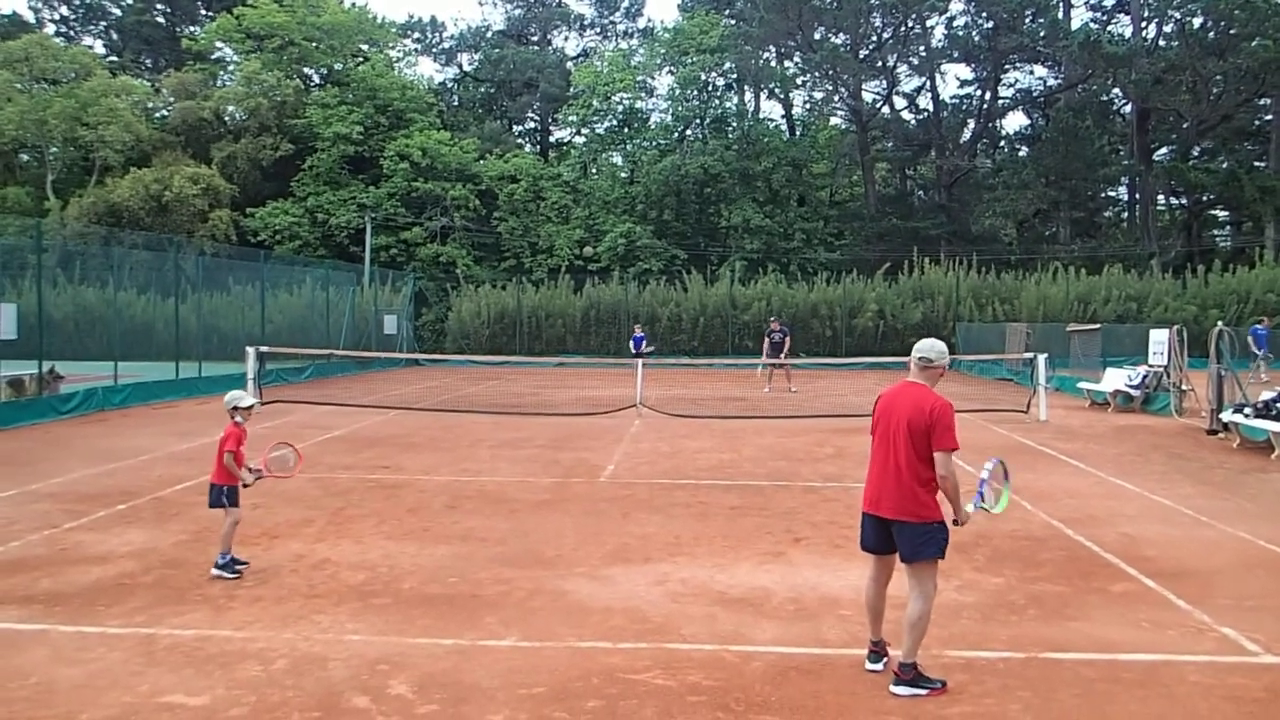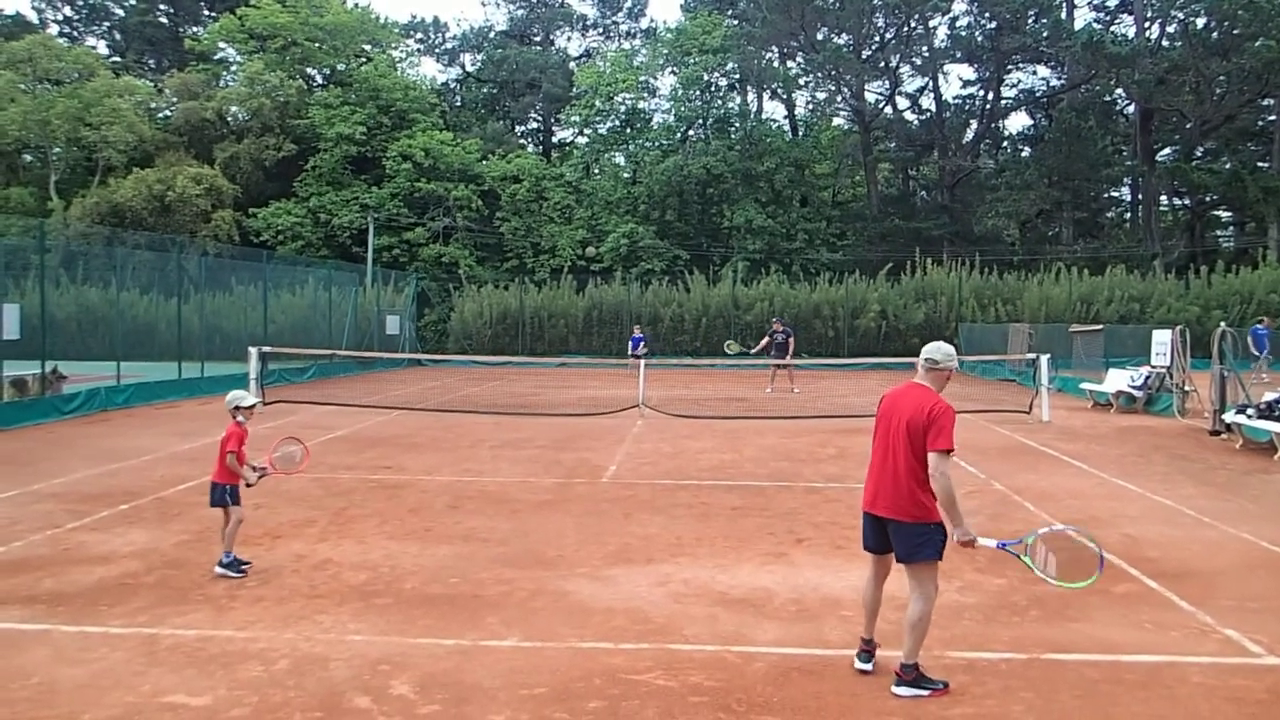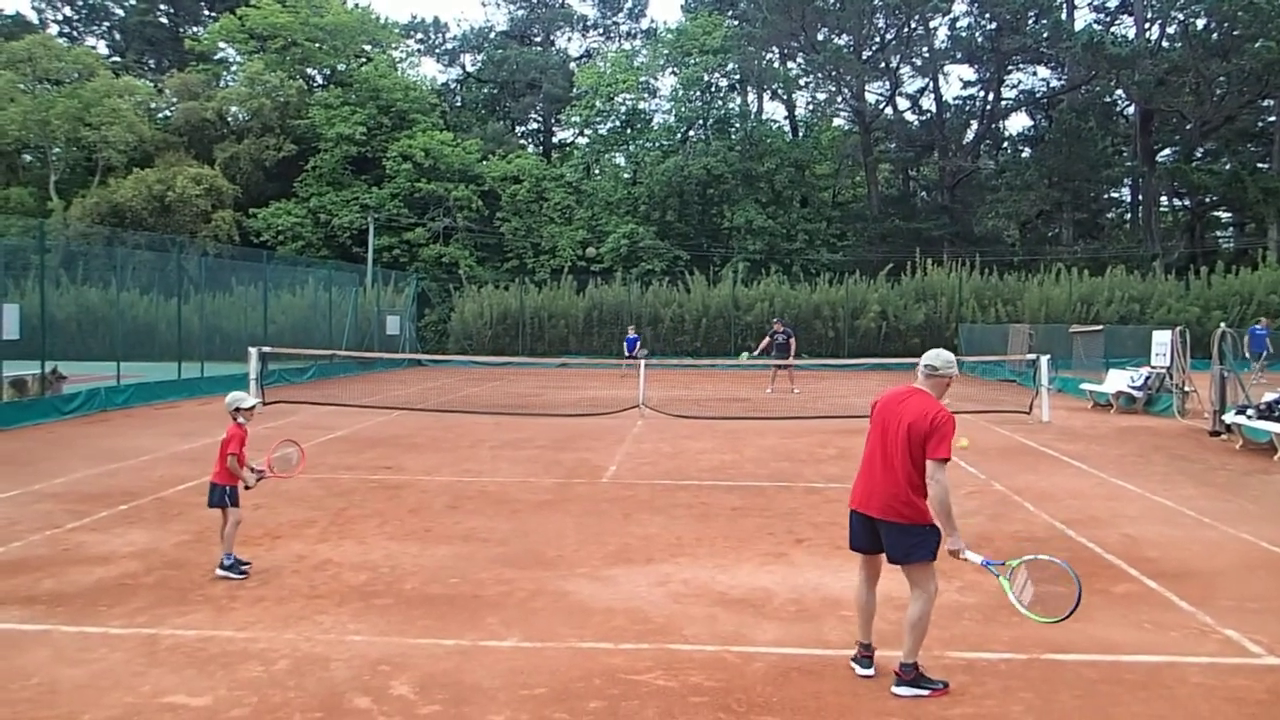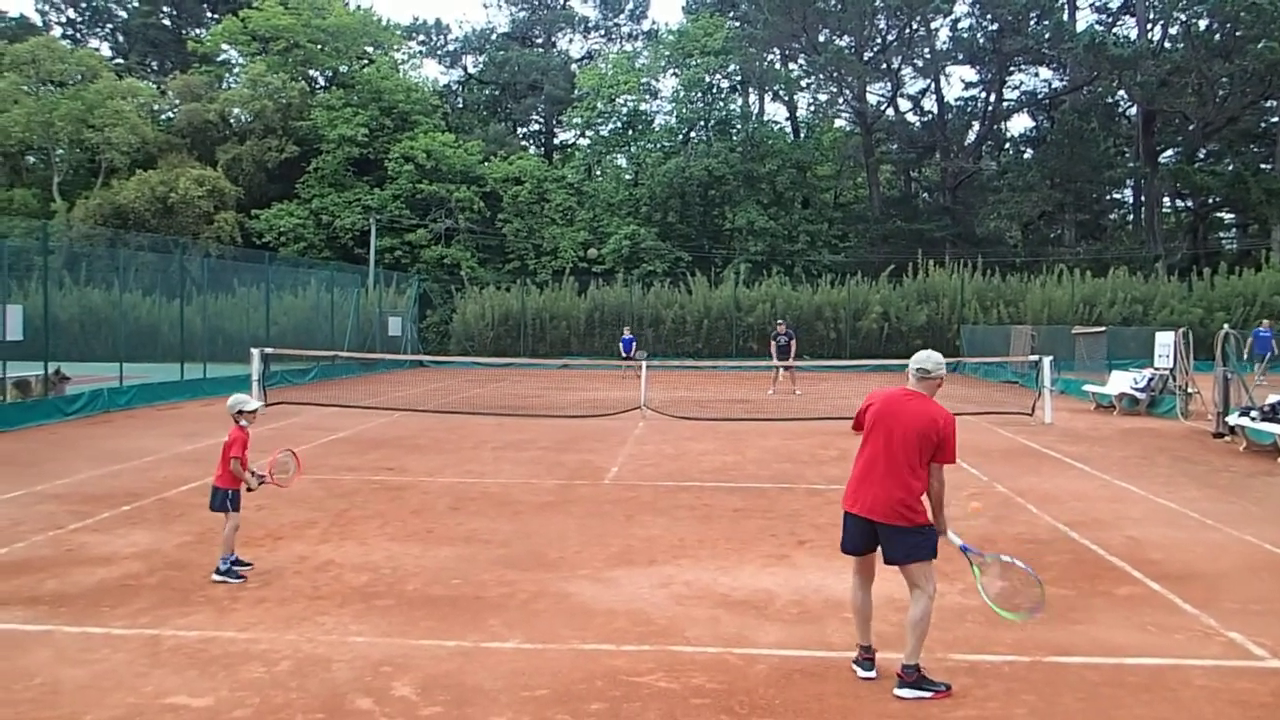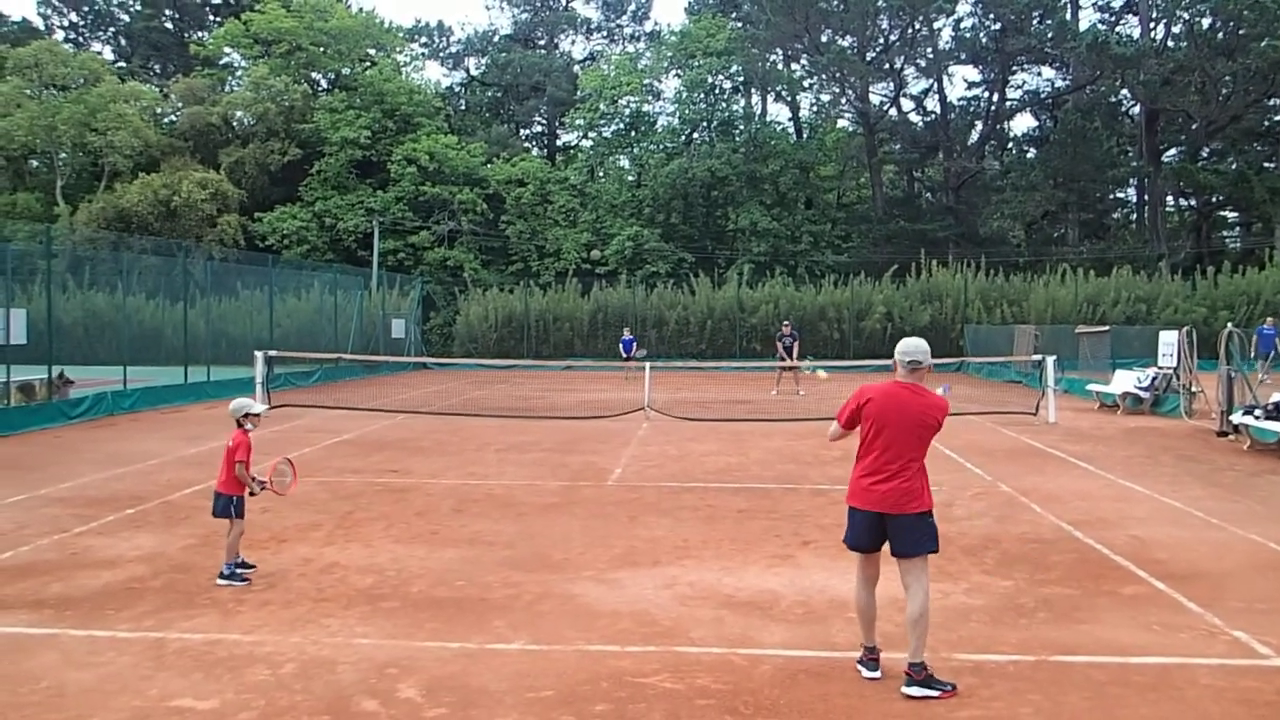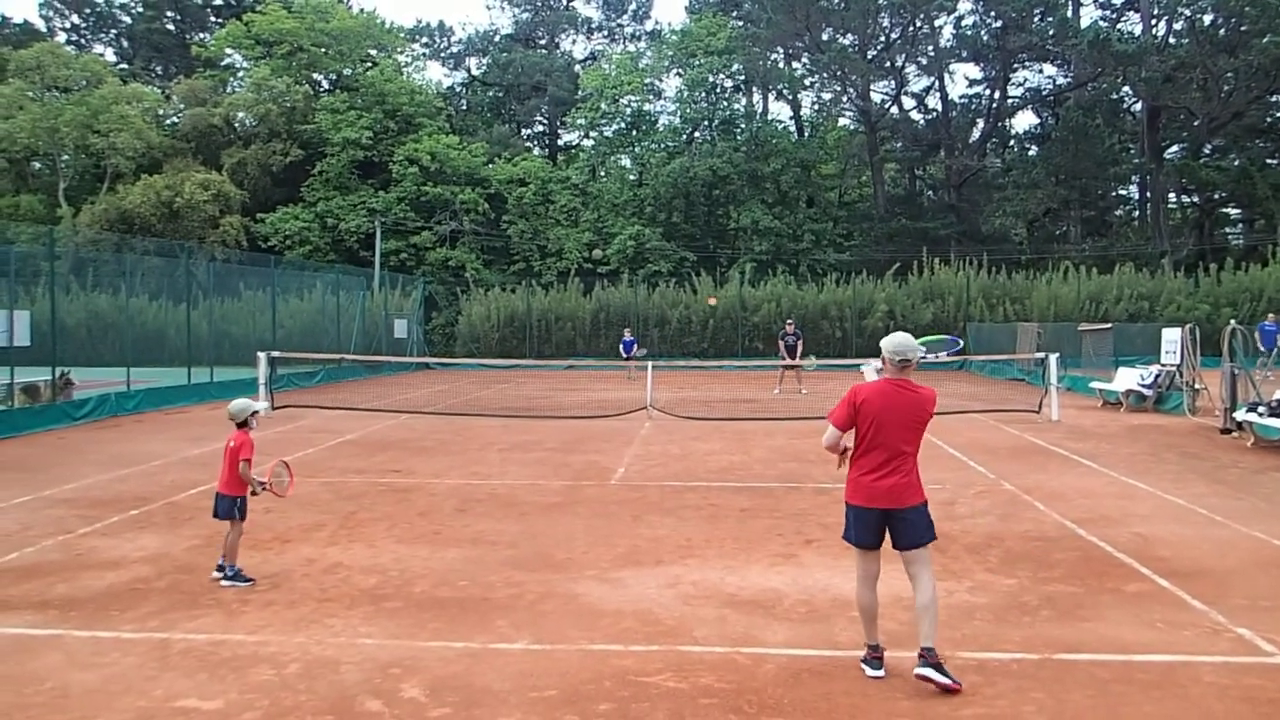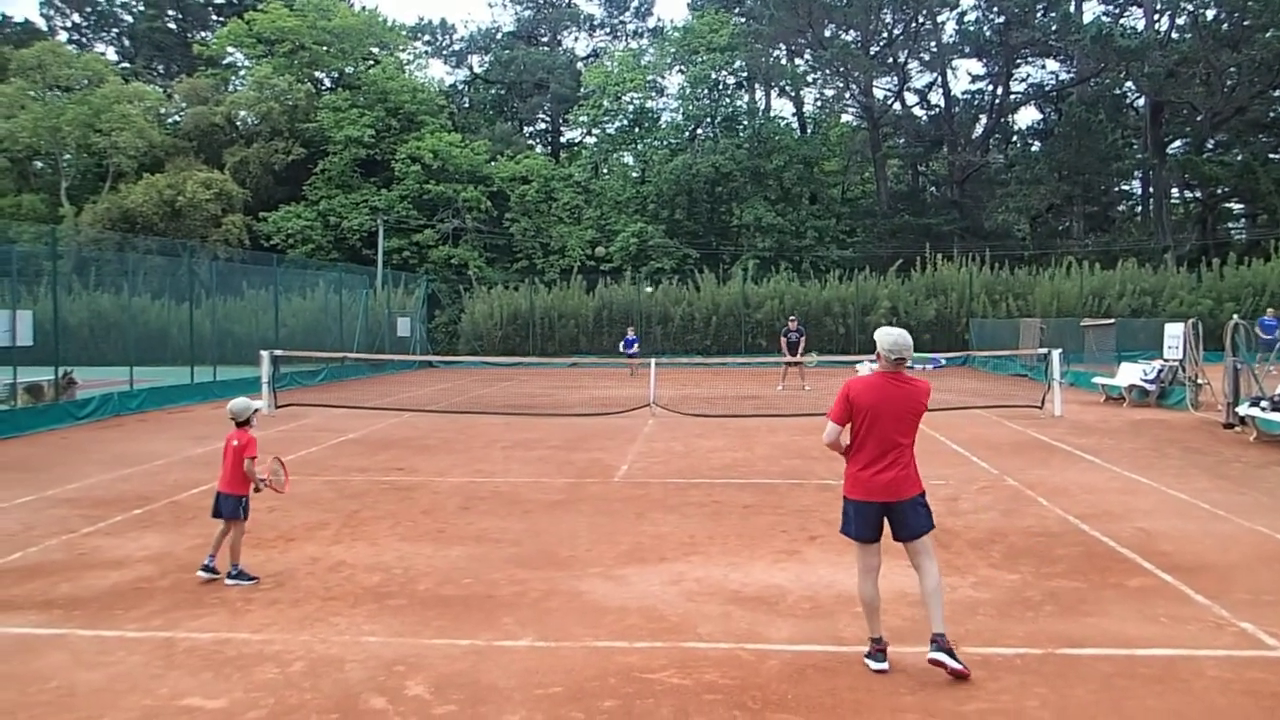
dt=0.2s
person 1, frame 1
left shoulder: (885, 397)
right shoulder: (939, 407)
right elbow: (943, 471)
right wrist: (958, 509)
left hip: (876, 502)
right hip: (915, 510)
left knee: (878, 575)
right knee: (923, 589)
left ankle: (875, 649)
right ankle: (906, 672)
person 1, frame 2
left shoulder: (889, 396)
right shoulder: (939, 410)
right elbow: (938, 473)
right wrist: (959, 525)
left hip: (875, 501)
right hip: (912, 510)
left knee: (877, 573)
right knee: (924, 590)
left ankle: (866, 648)
right ankle: (907, 673)
person 1, frame 3
left shoulder: (887, 398)
right shoulder: (940, 418)
right elbow: (934, 481)
right wrist: (952, 533)
left hip: (863, 501)
right hip: (904, 511)
left knee: (868, 575)
right knee: (924, 590)
left ankle: (864, 653)
right ankle: (907, 672)
person 1, frame 4
left shoulder: (876, 400)
right shoulder: (943, 421)
left elbow: (857, 430)
right elbow: (936, 480)
right wrist: (940, 521)
left hip: (859, 503)
right hip: (903, 513)
left knee: (862, 578)
right knee: (923, 590)
left ankle: (865, 655)
right ankle: (909, 674)
person 1, frame 5
left shoulder: (868, 393)
right shoulder: (938, 406)
left elbow: (834, 434)
left hip: (864, 499)
right hip: (910, 505)
left knee: (866, 579)
right knee: (917, 587)
left ankle: (870, 656)
right ankle: (916, 672)
person 1, frame 6
left shoulder: (860, 393)
right shoulder: (927, 399)
left elbow: (829, 442)
left wrist: (845, 452)
right wrist: (873, 377)
left hip: (863, 496)
right hip: (907, 498)
left knee: (867, 576)
right knee: (922, 576)
left ankle: (874, 654)
right ankle: (927, 657)
person 1, frame 7
left shoulder: (854, 388)
right shoulder: (921, 390)
left elbow: (830, 439)
left wrist: (846, 451)
left hip: (862, 491)
right hip: (905, 490)
left knee: (868, 569)
right knee: (926, 564)
left ankle: (877, 648)
right ankle: (938, 642)
person 2, frame 1
left shoulder: (241, 430)
right shoulder: (234, 432)
right elbow: (227, 460)
left wrist: (249, 469)
right wrist: (243, 478)
left hip: (229, 483)
right hip: (223, 483)
left knee: (232, 519)
right knee: (234, 519)
left ankle: (227, 557)
right ankle: (221, 563)
person 2, frame 2
left shoulder: (241, 429)
right shoulder: (235, 432)
right elbow: (230, 461)
left wrist: (253, 468)
right wrist: (247, 477)
left hip: (228, 481)
right hip: (225, 482)
left knee: (230, 519)
right knee: (237, 517)
left ankle: (229, 557)
right ankle: (225, 562)
person 2, frame 3
left shoulder: (240, 430)
right shoulder: (236, 433)
right elbow: (231, 463)
left wrist: (252, 469)
right wrist: (246, 479)
left hip: (225, 482)
right hip: (224, 483)
left knee: (228, 519)
right knee: (234, 519)
left ankle: (228, 557)
right ankle: (226, 564)
person 2, frame 4
left shoulder: (240, 432)
right shoulder: (239, 436)
right elbow: (234, 466)
left wrist: (253, 473)
right wrist: (249, 482)
left hip: (227, 484)
right hip: (227, 486)
left knee: (231, 522)
right knee: (233, 523)
left ankle: (231, 558)
right ankle: (222, 568)
person 2, frame 5
left shoulder: (237, 436)
right shoulder: (243, 441)
right elbow: (239, 471)
left wrist: (253, 478)
right wrist: (252, 487)
left hip: (225, 489)
right hip: (232, 491)
left knee: (235, 527)
right knee: (238, 528)
left ankle: (236, 560)
right ankle: (227, 572)
person 2, frame 6
left shoulder: (234, 436)
right shoulder: (246, 440)
right elbow: (243, 470)
left wrist: (253, 480)
right wrist: (254, 485)
left hip: (225, 489)
right hip: (235, 493)
left knee: (233, 528)
right knee: (237, 530)
left ankle: (223, 564)
right ankle: (230, 573)
person 2, frame 7
left shoulder: (231, 436)
right shoulder: (249, 439)
right elbow: (248, 468)
left wrist: (255, 477)
right wrist: (258, 483)
left hip: (224, 488)
right hip: (237, 492)
left knee: (226, 527)
right knee: (238, 530)
left ankle: (208, 565)
right ankle: (234, 572)
